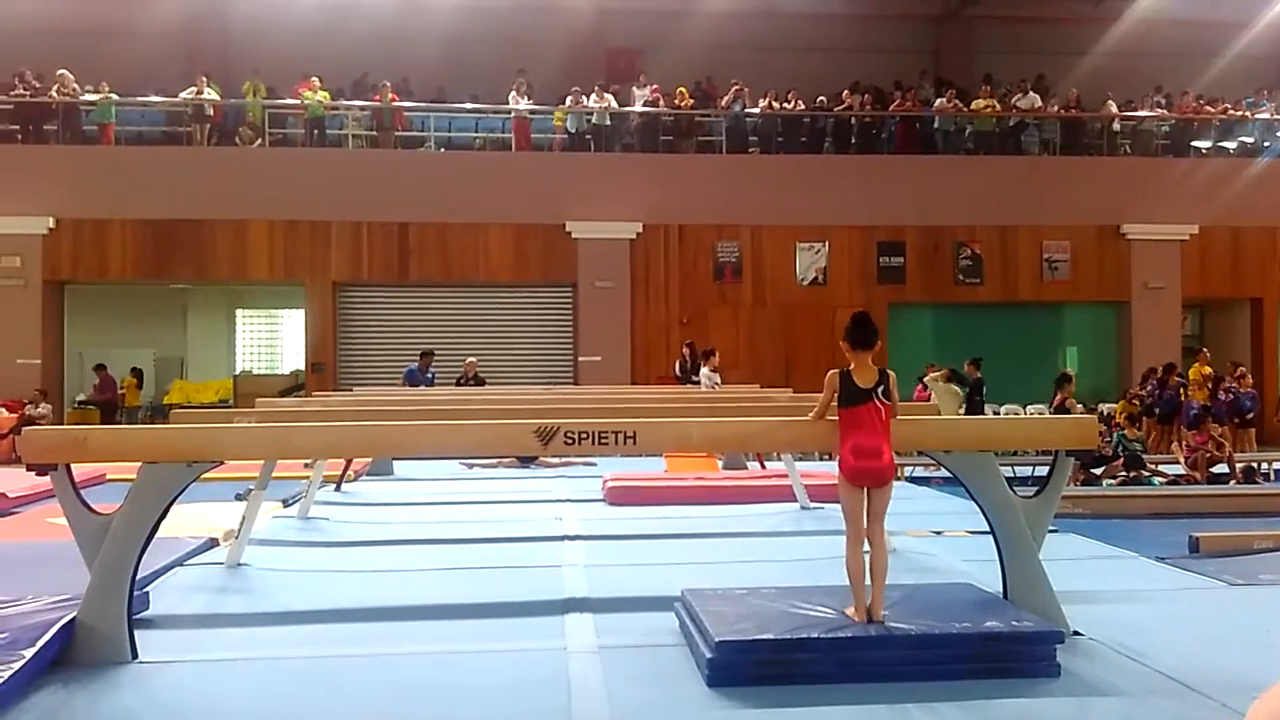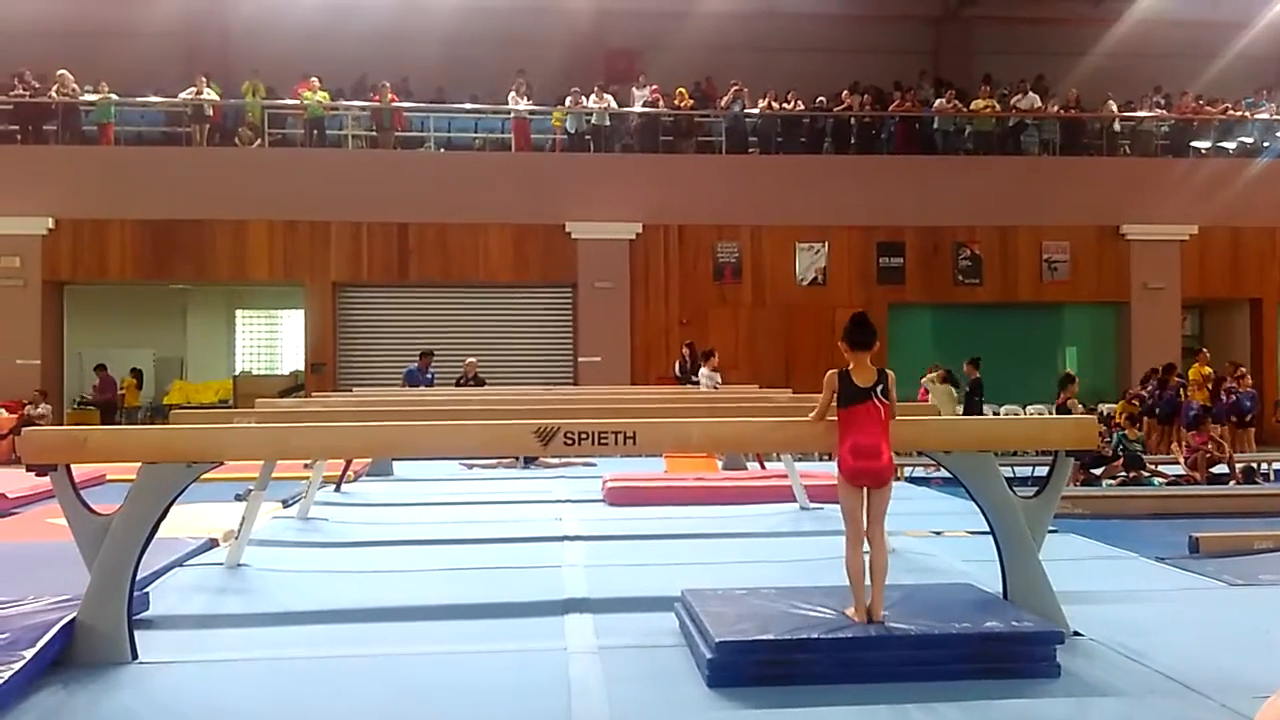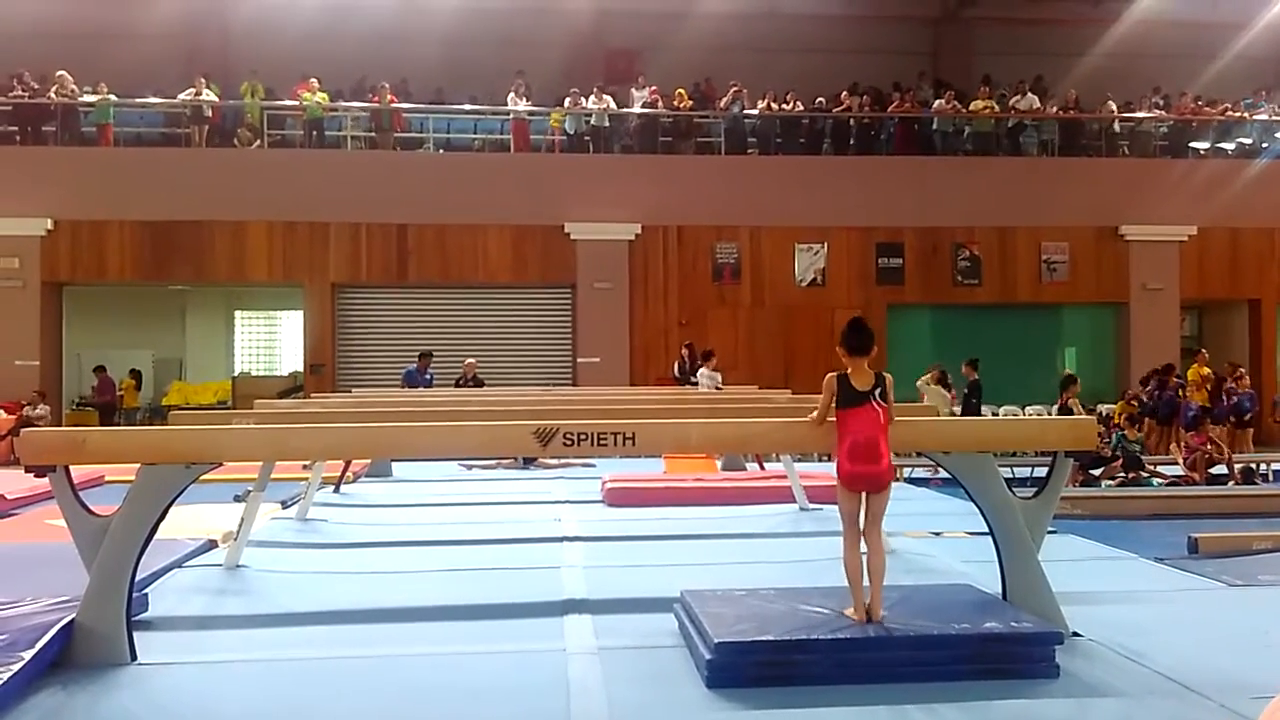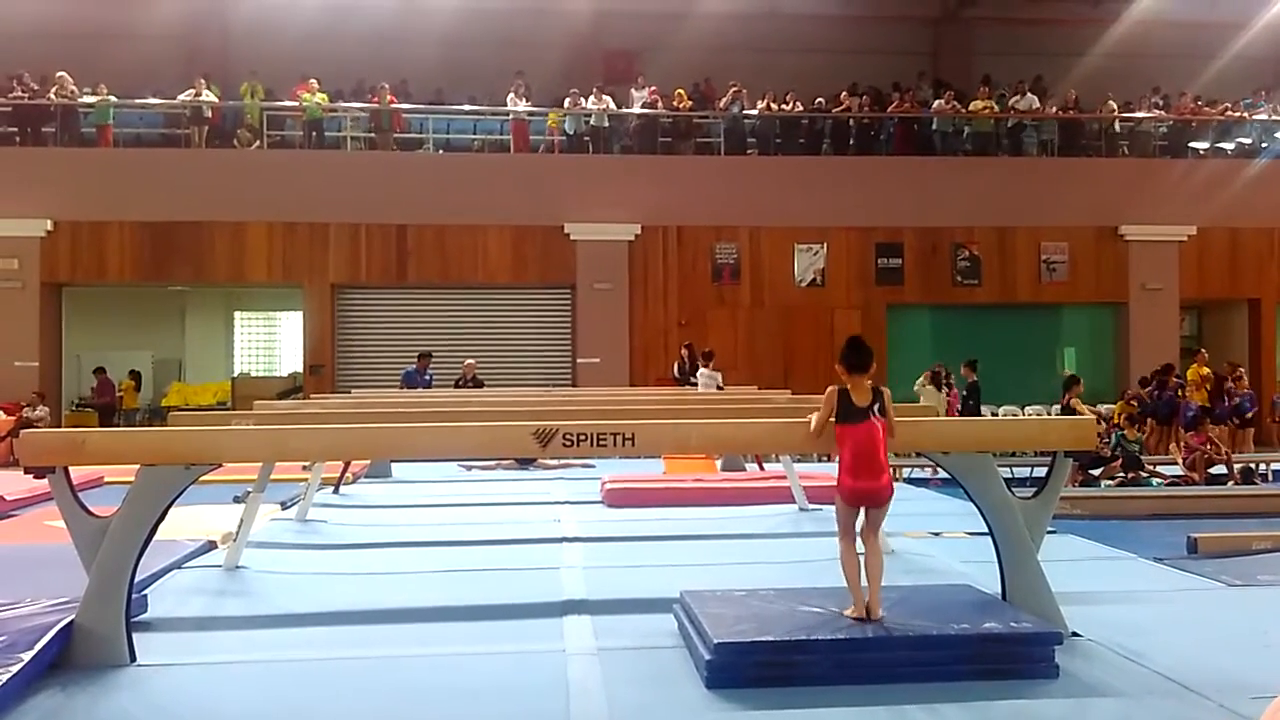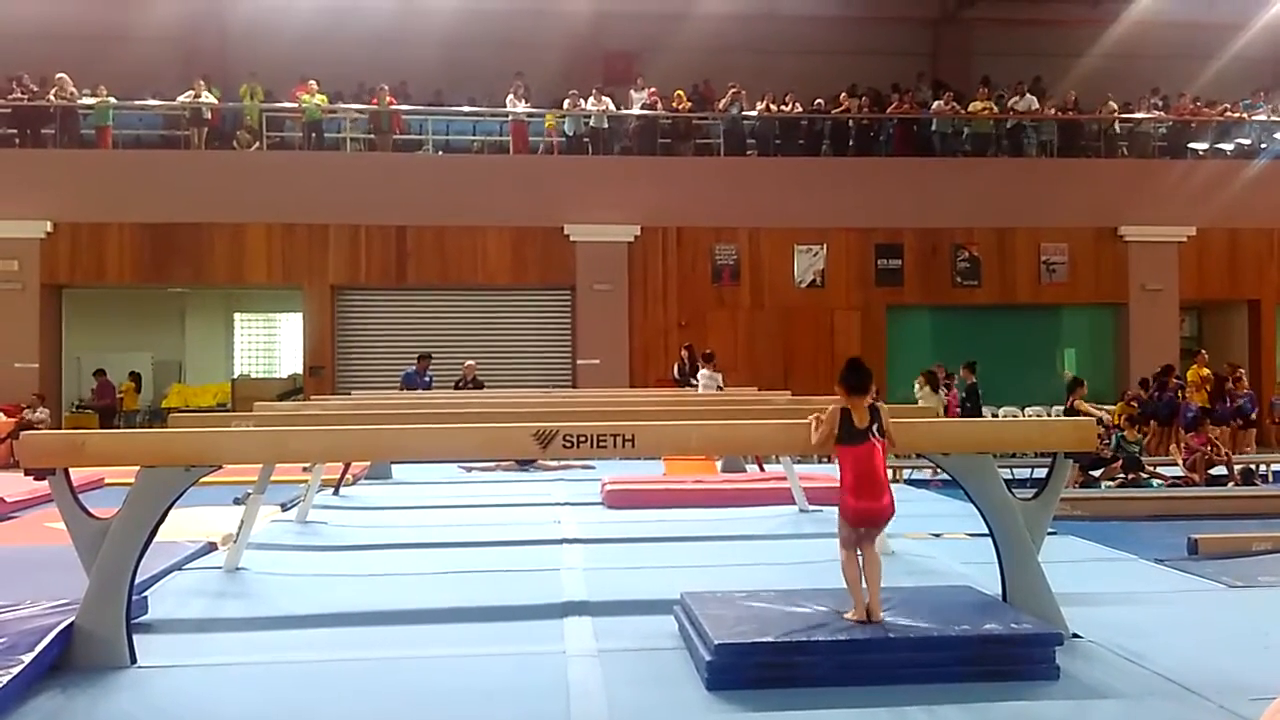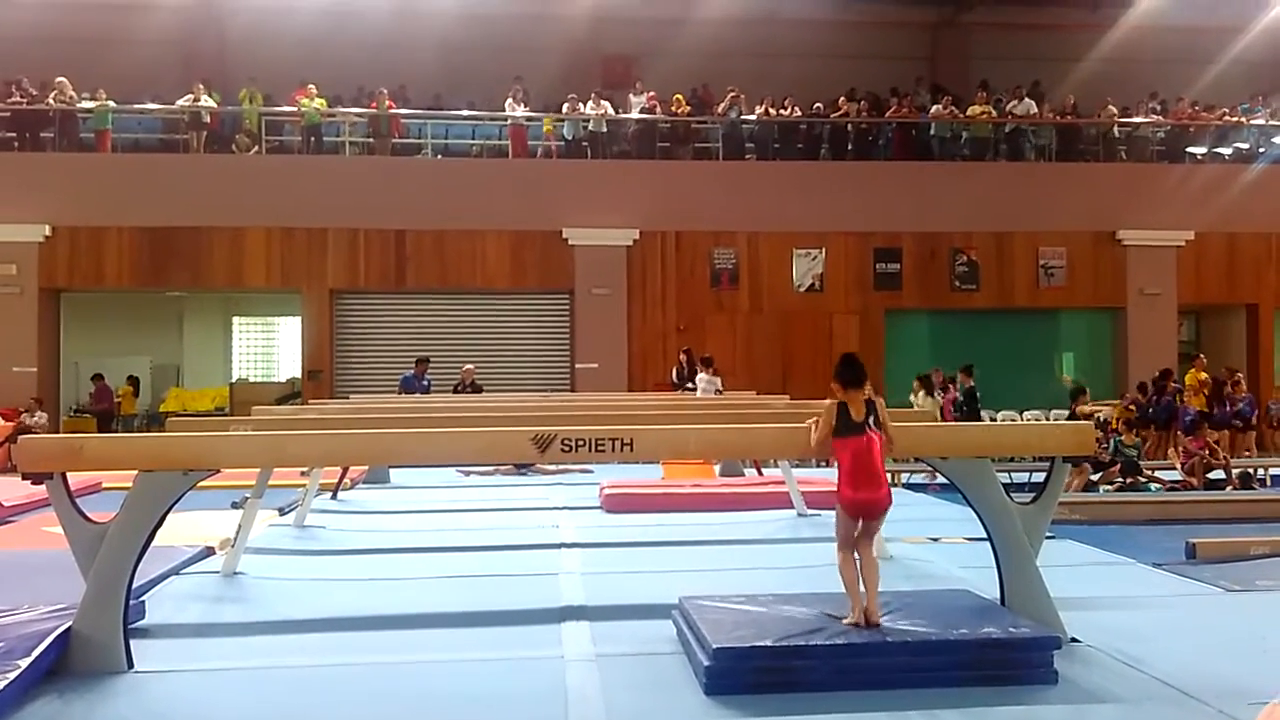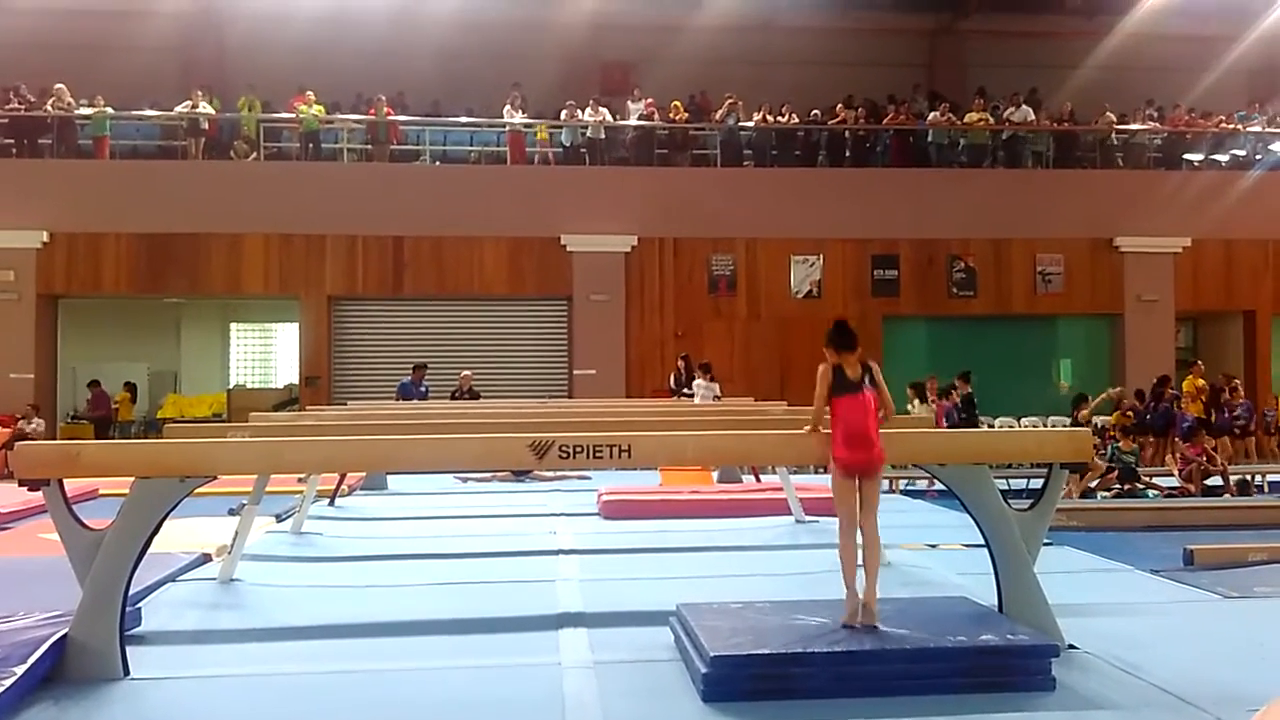
dt=0.1s
person 1, frame 1
left shoulder: (836, 378)
right shoulder: (889, 378)
left elbow: (817, 416)
left wrist: (814, 414)
left hip: (852, 466)
right hip: (882, 465)
left knee: (854, 538)
right knee: (877, 534)
left ankle: (860, 608)
right ankle: (877, 605)
person 1, frame 2
left shoulder: (835, 378)
right shoulder: (887, 377)
left elbow: (818, 417)
left wrist: (814, 413)
left hip: (851, 466)
right hip: (882, 465)
left knee: (854, 537)
right knee: (877, 534)
left ankle: (860, 608)
right ankle: (876, 605)
person 1, frame 3
left shoulder: (834, 381)
right shoulder: (885, 381)
left elbow: (818, 420)
left wrist: (814, 414)
left hip: (850, 470)
right hip: (881, 469)
left knee: (851, 537)
right knee: (874, 535)
left ankle: (859, 608)
right ankle: (875, 605)
person 1, frame 4
left shoulder: (835, 394)
right shoulder: (882, 394)
left elbow: (816, 432)
left wrist: (814, 416)
left hip: (851, 486)
right hip: (881, 486)
left knee: (847, 540)
right knee: (871, 538)
left ankle: (858, 603)
right ankle: (874, 603)
person 1, frame 5
left shoulder: (837, 413)
right shoulder: (880, 411)
left elbow: (817, 443)
left wrist: (814, 422)
left hip: (853, 503)
right hip: (883, 504)
left knee: (848, 548)
right knee: (868, 546)
left ankle: (859, 608)
right ankle: (875, 607)
person 1, frame 6
left shoulder: (833, 409)
right shoulder: (876, 405)
left elbow: (818, 442)
right elbow: (890, 441)
left wrist: (815, 426)
left hip: (851, 495)
right hip: (878, 496)
left knee: (846, 549)
right knee: (865, 546)
left ankle: (858, 611)
right ankle: (871, 608)
person 1, frame 7
left shoulder: (827, 371)
right shoulder: (872, 370)
left elbow: (816, 419)
right elbow: (889, 411)
left wrist: (813, 427)
left hip: (844, 456)
right hip: (872, 454)
left knee: (847, 528)
right knee: (869, 525)
left ankle: (852, 596)
right ankle: (871, 597)
